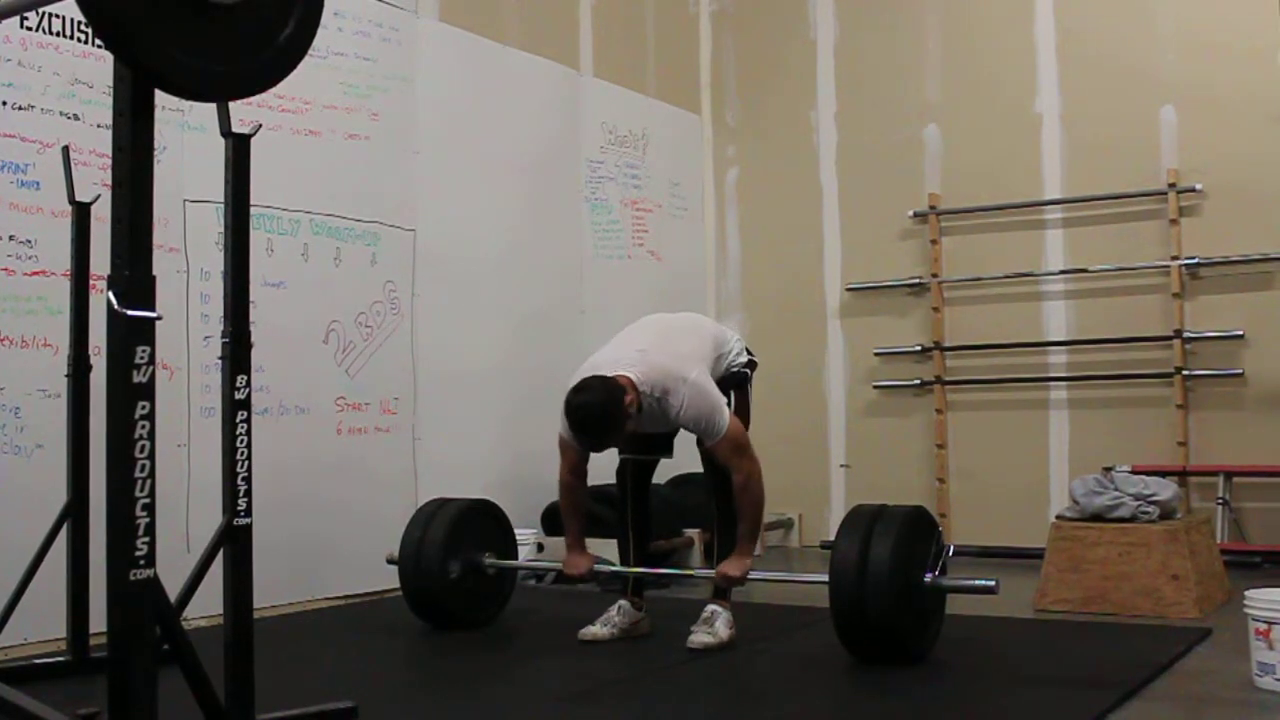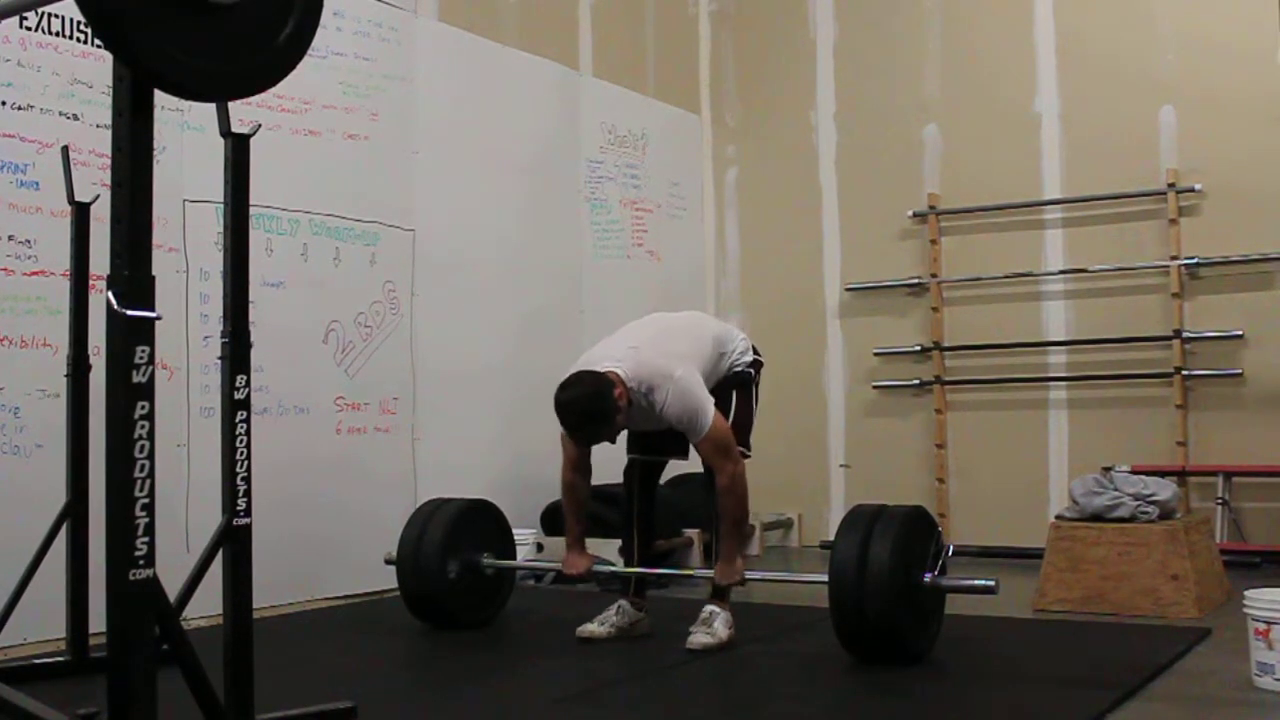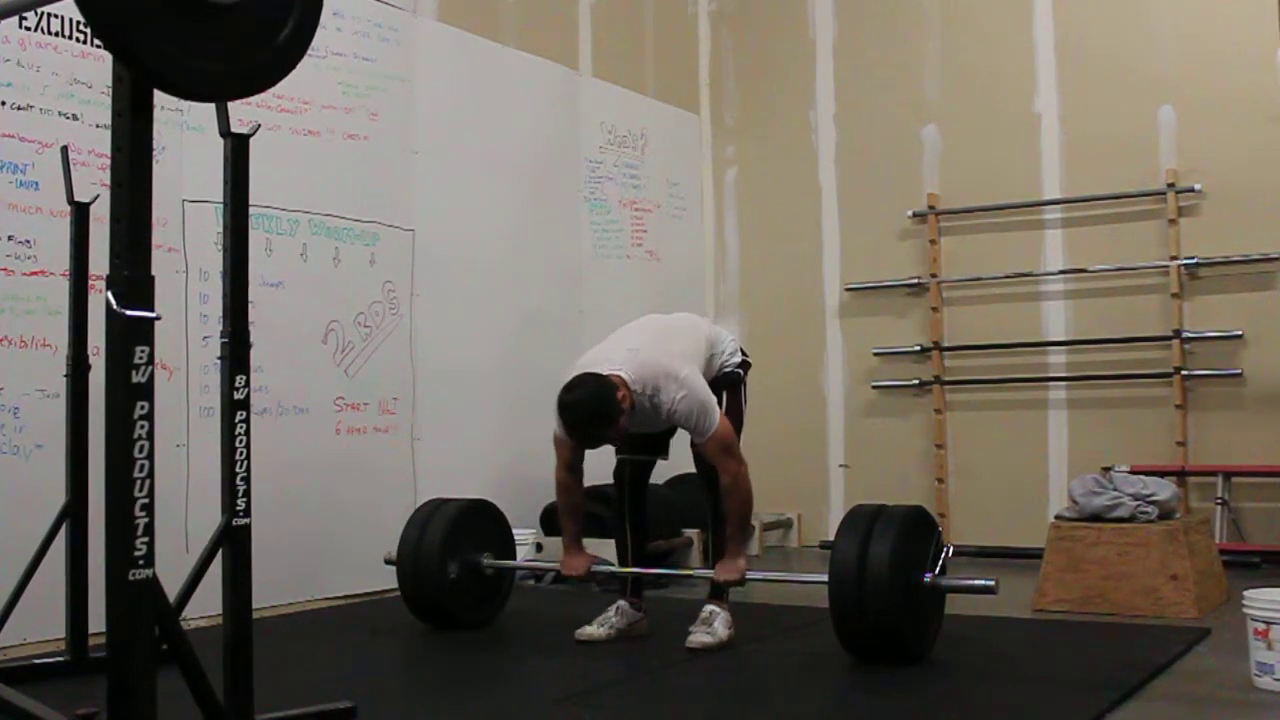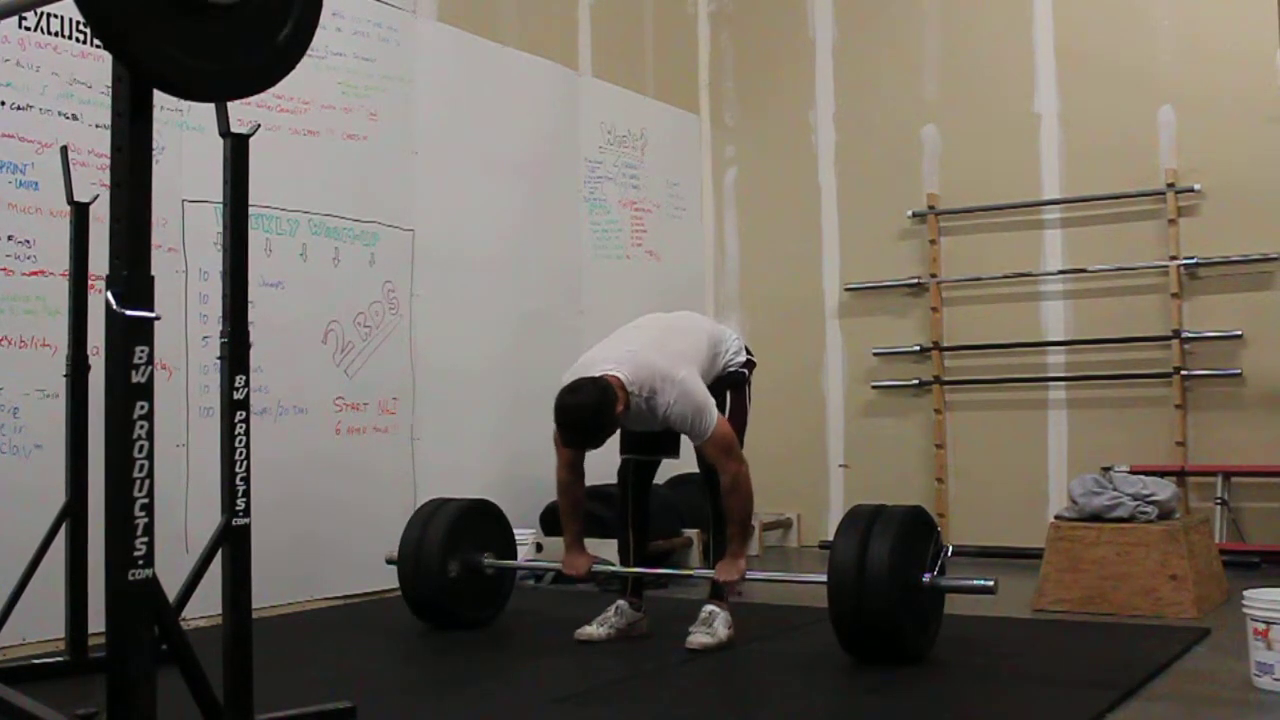
dt=0.4s
person 1, frame 1
left shoulder: (687, 392)
right shoulder: (582, 399)
left elbow: (745, 468)
right elbow: (571, 473)
left wrist: (742, 554)
right wrist: (574, 548)
left hip: (723, 365)
right hip: (658, 356)
left knee: (720, 477)
right knee: (630, 479)
left ankle: (719, 607)
right ankle: (632, 605)
person 1, frame 2
left shoulder: (673, 389)
right shoulder: (579, 395)
left elbow: (729, 469)
right elbow: (575, 471)
left wrist: (730, 557)
right wrist: (575, 548)
left hip: (729, 364)
right hip: (661, 357)
left knee: (717, 472)
right knee: (638, 479)
left ankle: (718, 608)
right ankle: (632, 604)
person 1, frame 3
left shoulder: (678, 390)
right shoulder: (576, 398)
left elbow: (733, 468)
right elbow: (567, 471)
left wrist: (735, 554)
right wrist: (572, 549)
left hip: (718, 364)
right hip: (648, 368)
left knee: (713, 475)
right knee: (627, 480)
left ankle: (717, 607)
right ankle: (630, 605)
person 1, frame 4
left shoulder: (674, 391)
right shoulder: (573, 396)
left elbow: (734, 468)
right elbow: (569, 471)
left wrist: (735, 556)
right wrist: (573, 548)
left hip: (723, 364)
right hip: (656, 356)
left knee: (715, 476)
right knee: (631, 479)
left ankle: (717, 608)
right ankle: (630, 605)
